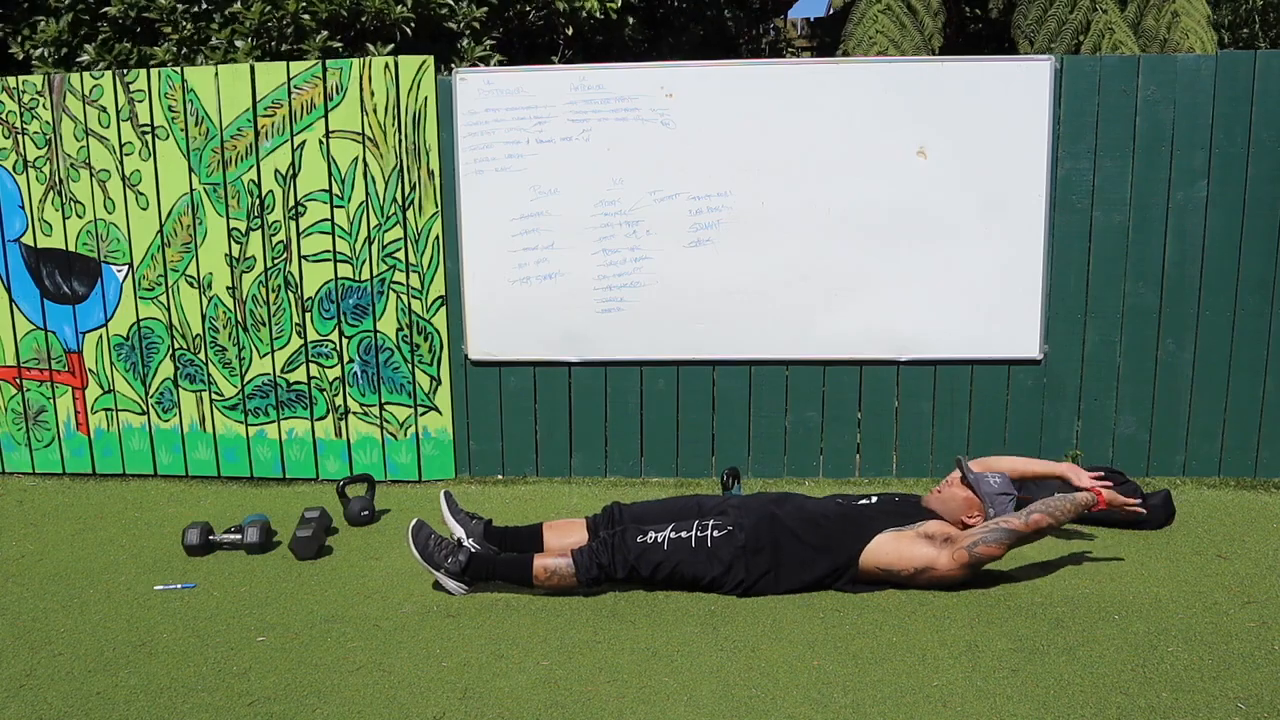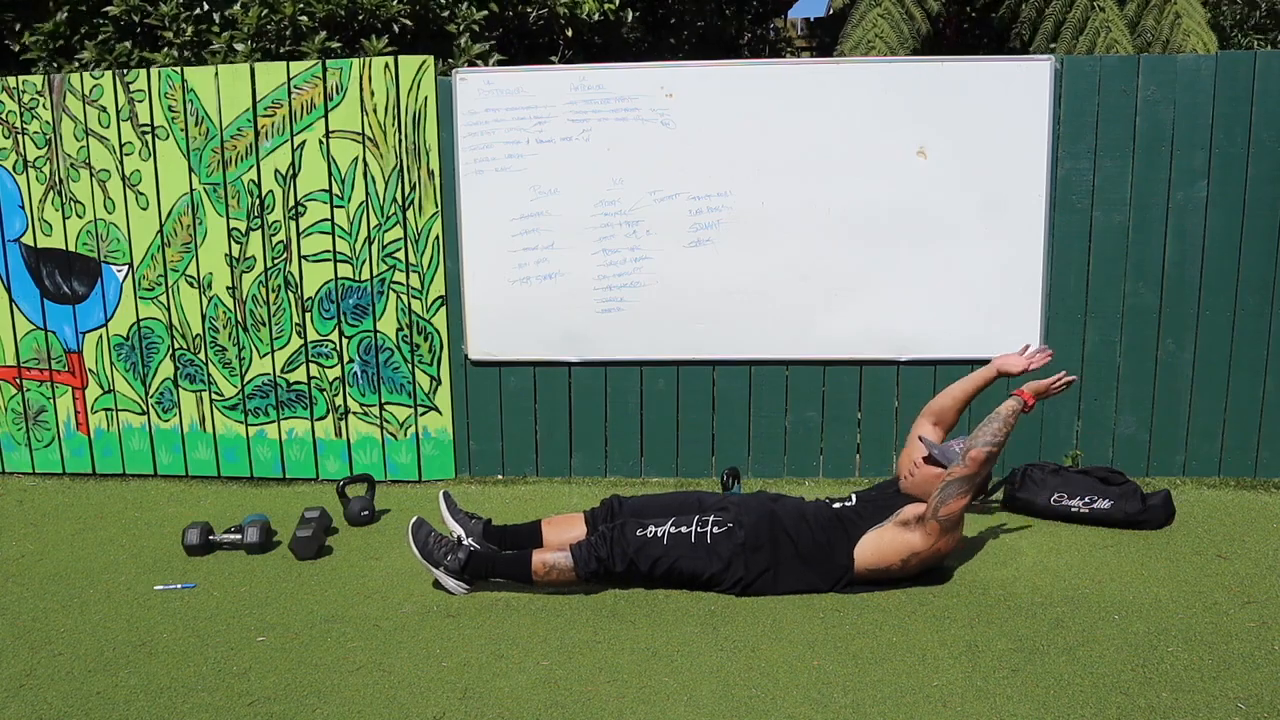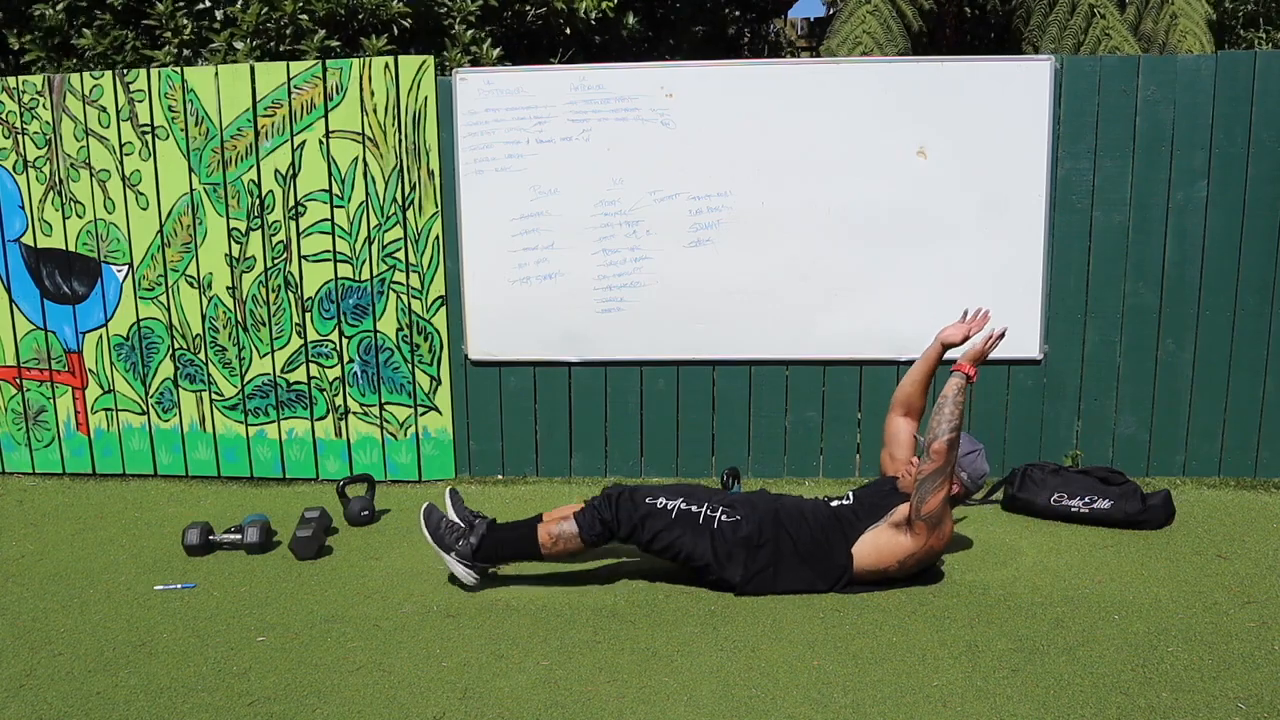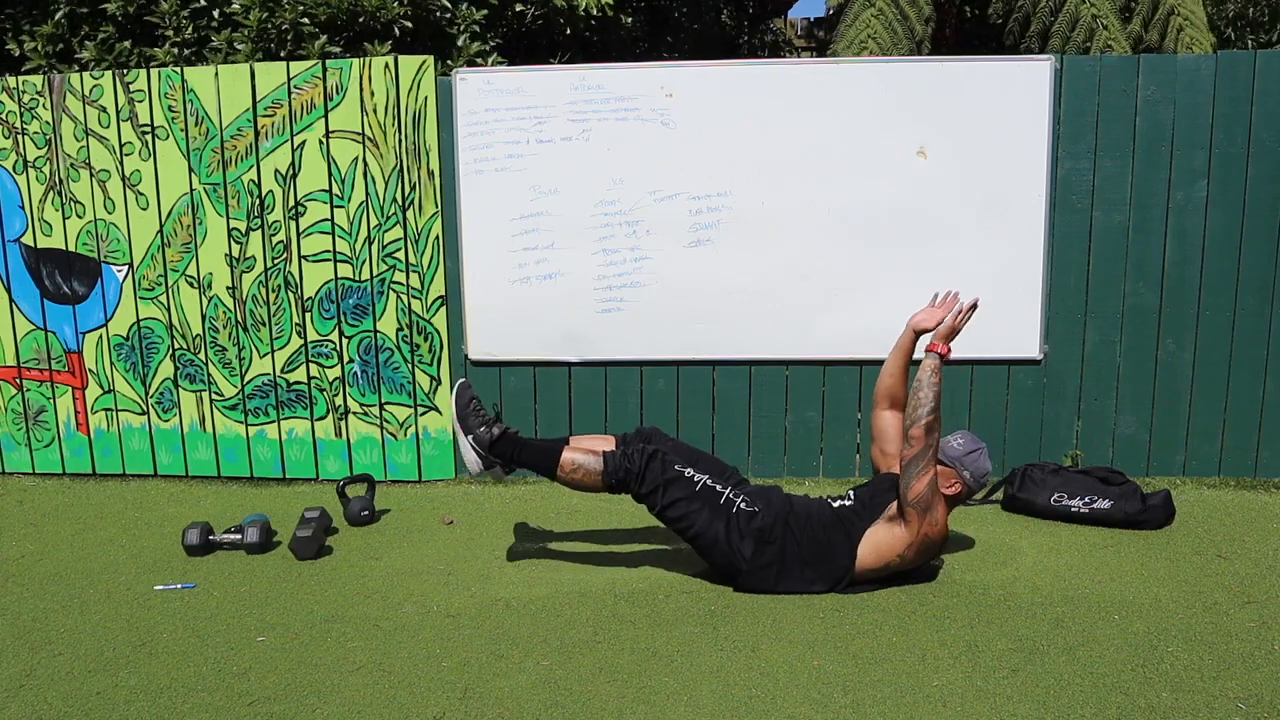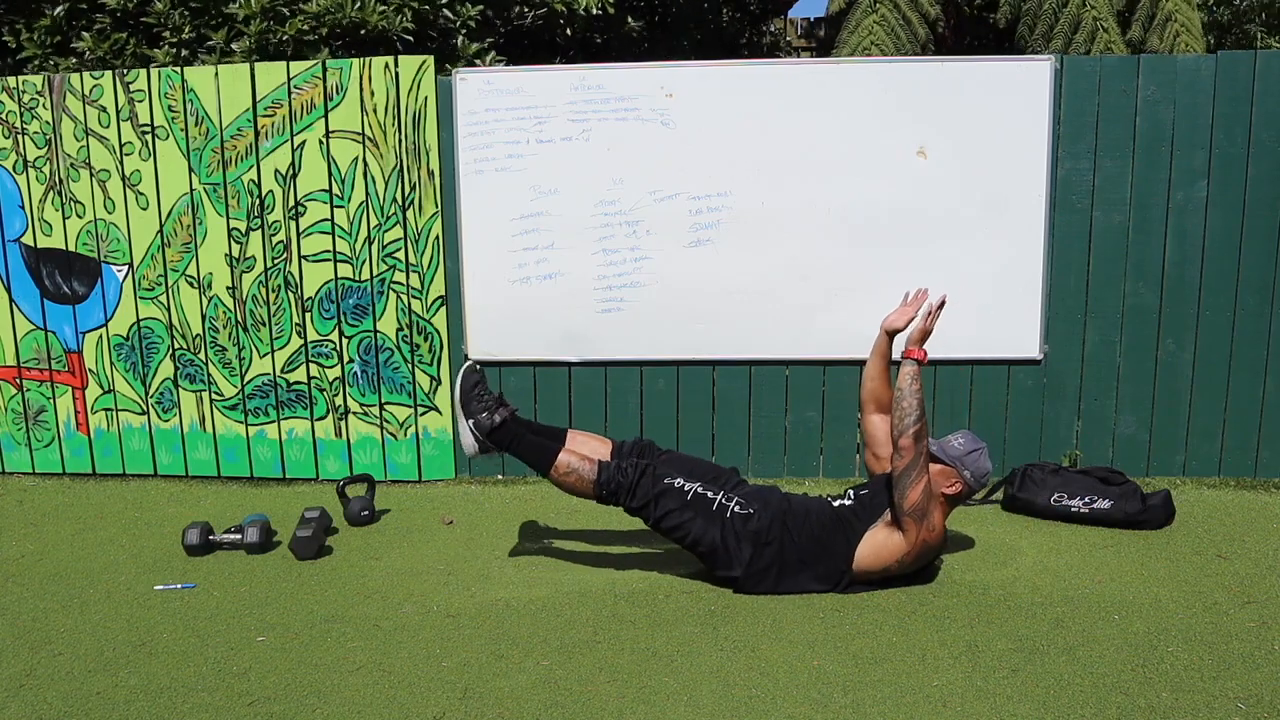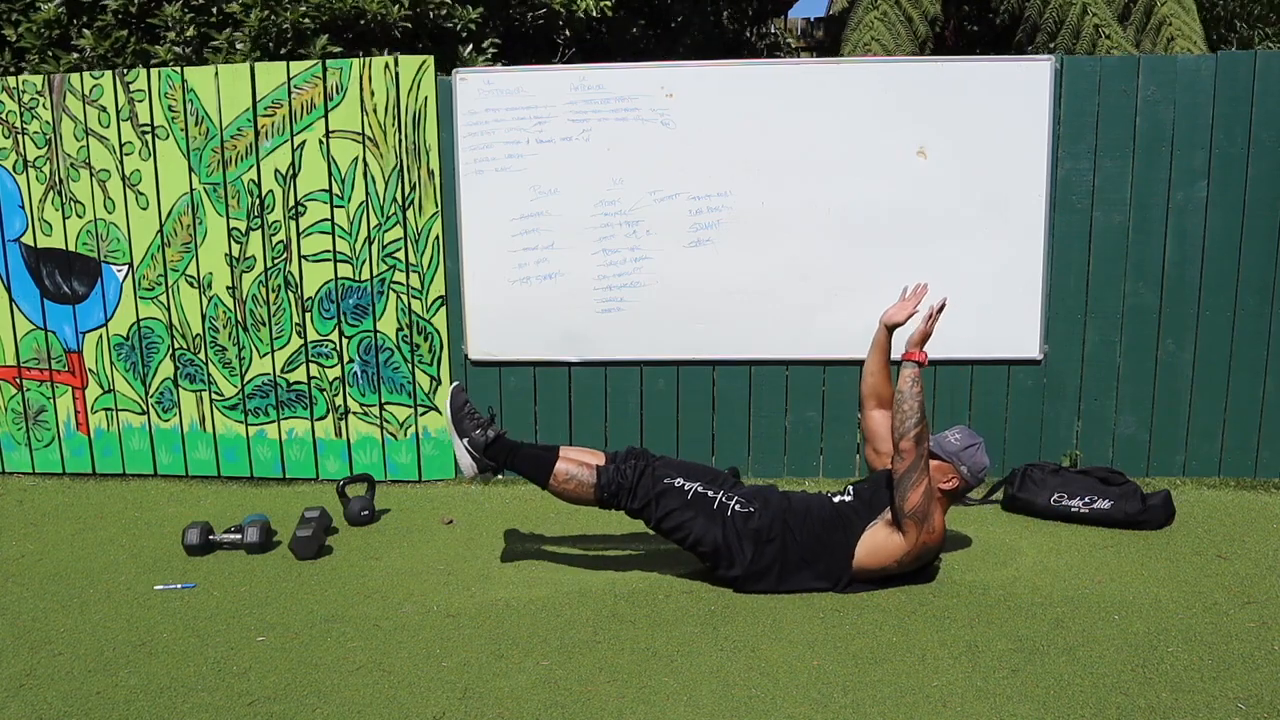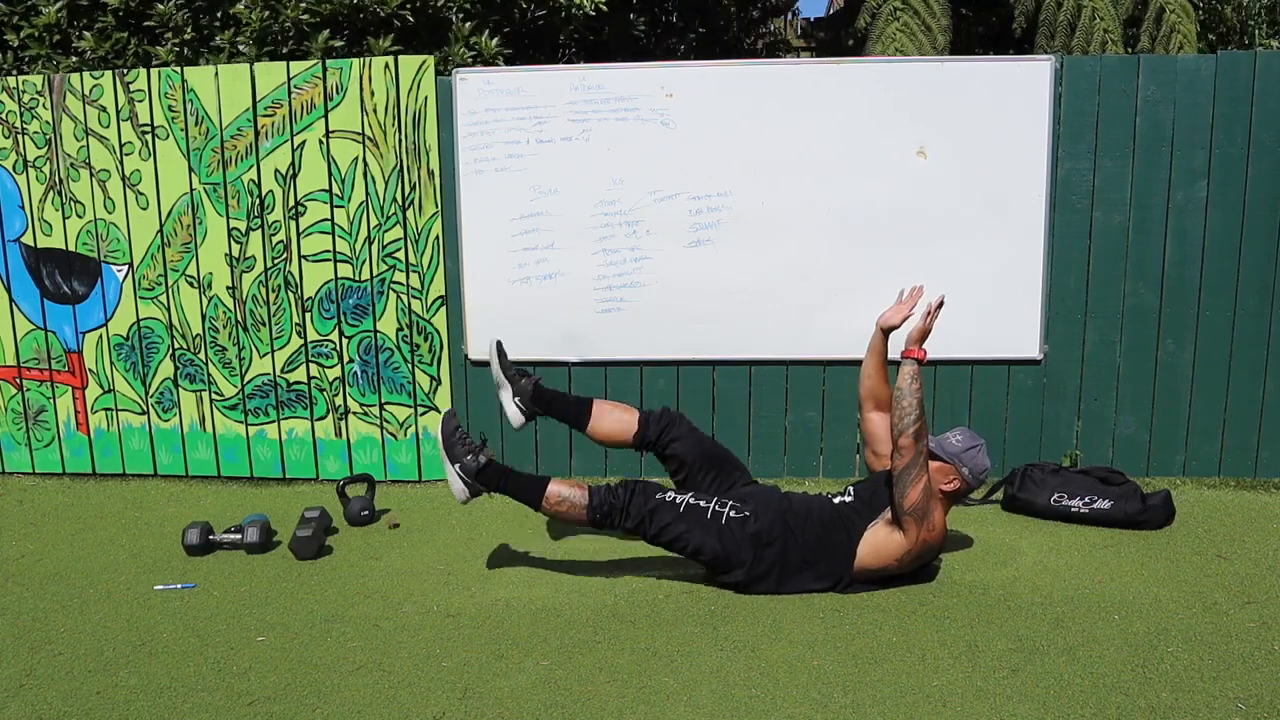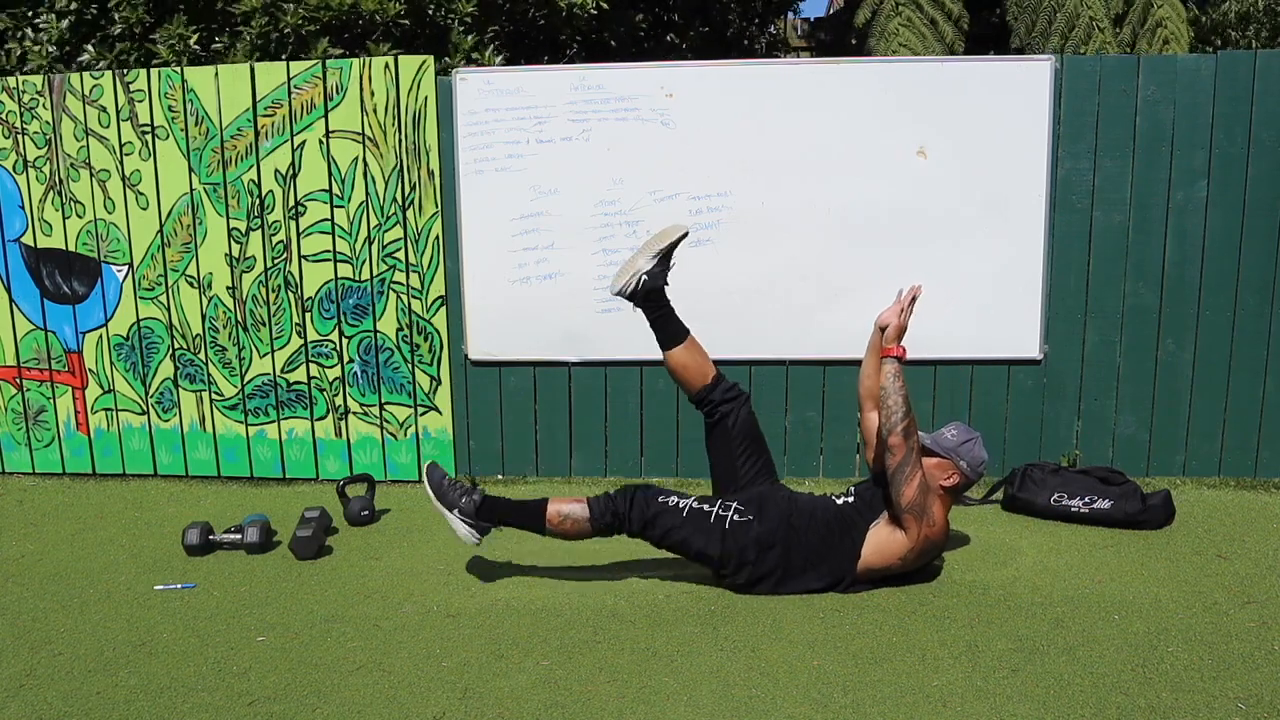
dt=0.4s
person 1, frame 1
left shoulder: (944, 549)
right shoulder: (923, 512)
left elbow: (1011, 526)
right elbow: (987, 463)
left wrist: (1082, 497)
right wrist: (1066, 468)
left hip: (753, 554)
right hip: (756, 516)
left knee: (615, 553)
right knee: (620, 521)
left ankle: (475, 568)
right ankle: (490, 539)
person 1, frame 2
left shoulder: (929, 535)
right shoulder: (903, 496)
left elbow: (972, 465)
right elbow: (932, 419)
left wrist: (1019, 400)
right wrist: (995, 369)
left hip: (754, 553)
right hip: (756, 515)
left knee: (613, 550)
right knee: (614, 516)
left ankle: (474, 566)
right ankle: (489, 538)
person 1, frame 3
left shoulder: (927, 532)
right shoulder: (900, 491)
left elbow: (938, 453)
right elbow: (901, 412)
left wrist: (962, 371)
right wrist: (940, 344)
left hip: (755, 553)
right hip: (757, 514)
left knee: (622, 512)
right knee: (621, 500)
left ankle: (482, 553)
right ankle: (491, 537)
person 1, frame 4
left shoulder: (925, 525)
right shoulder: (901, 484)
left elbow: (919, 438)
right elbow: (887, 408)
left wrist: (937, 348)
right wrist: (912, 332)
left hip: (762, 548)
right hip: (765, 515)
left knee: (644, 461)
right knee: (644, 446)
left ankle: (506, 448)
right ankle: (507, 450)
person 1, frame 5
left shoulder: (922, 530)
right shoulder: (899, 489)
left elbow: (905, 445)
right elbow: (874, 414)
left wrist: (912, 353)
right wrist: (884, 336)
left hip: (758, 550)
right hip: (762, 512)
left knee: (632, 479)
right knee: (640, 456)
left ankle: (499, 432)
right ankle: (508, 425)
person 1, frame 6
left shoulder: (923, 531)
right shoulder: (898, 484)
left elbow: (908, 446)
right elbow: (877, 411)
left wrist: (914, 355)
right wrist: (885, 329)
left hip: (759, 547)
right hip: (759, 508)
left knee: (632, 482)
right knee: (634, 464)
left ankle: (496, 450)
right ankle: (499, 447)
person 1, frame 7
left shoulder: (923, 531)
right shoulder: (899, 485)
left elbow: (907, 444)
right elbow: (874, 412)
left wrist: (914, 353)
right wrist: (881, 333)
left hip: (760, 550)
right hip: (761, 508)
left knee: (630, 500)
right knee: (666, 428)
left ankle: (488, 472)
right ankle: (534, 398)
person 1, frame 8
left shoulder: (923, 528)
right shoulder: (898, 488)
left elbow: (896, 443)
right elbow: (871, 411)
left wrist: (894, 351)
right wrist: (879, 333)
left hip: (764, 549)
right hip: (766, 508)
left knee: (637, 506)
right knee: (725, 401)
left ankle: (486, 510)
right ankle: (652, 299)
